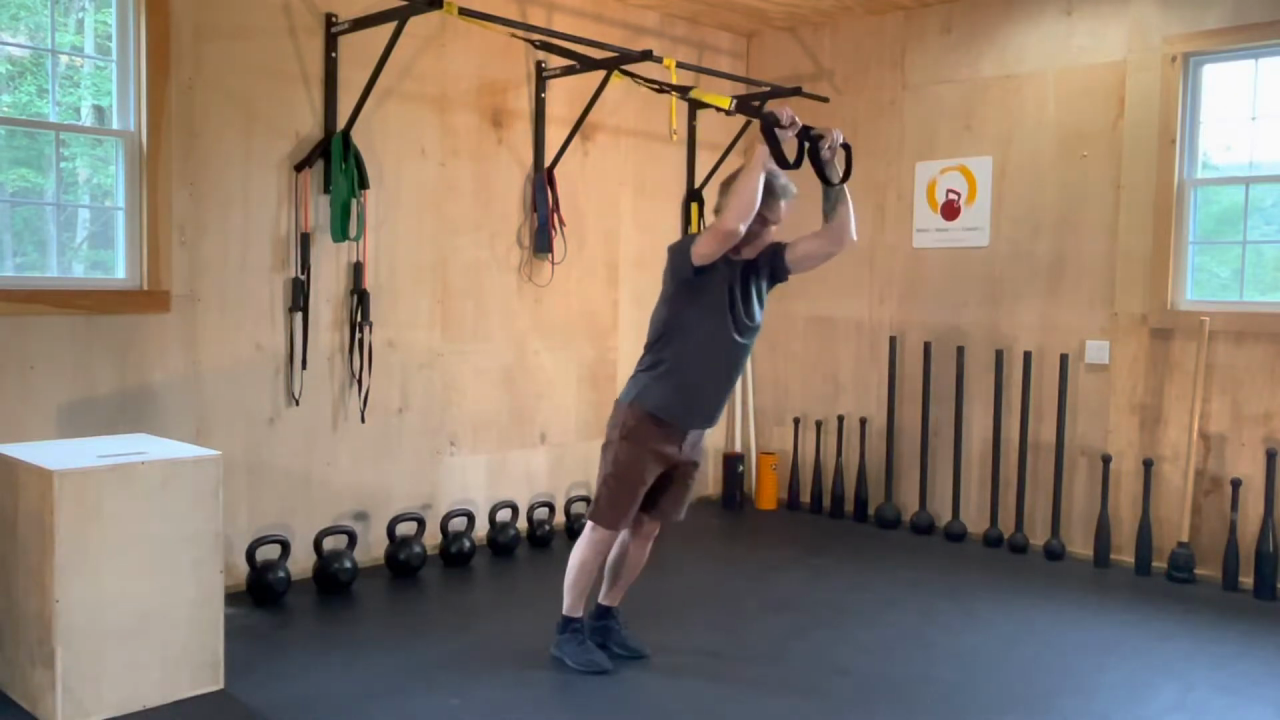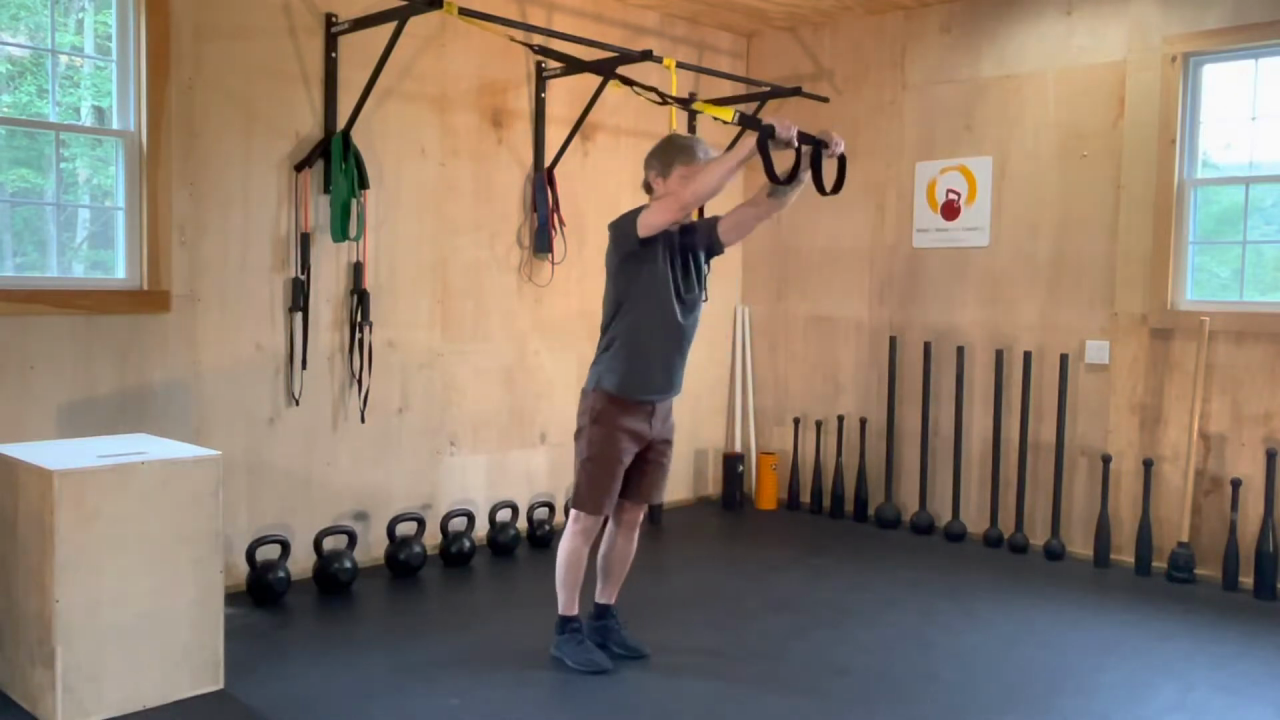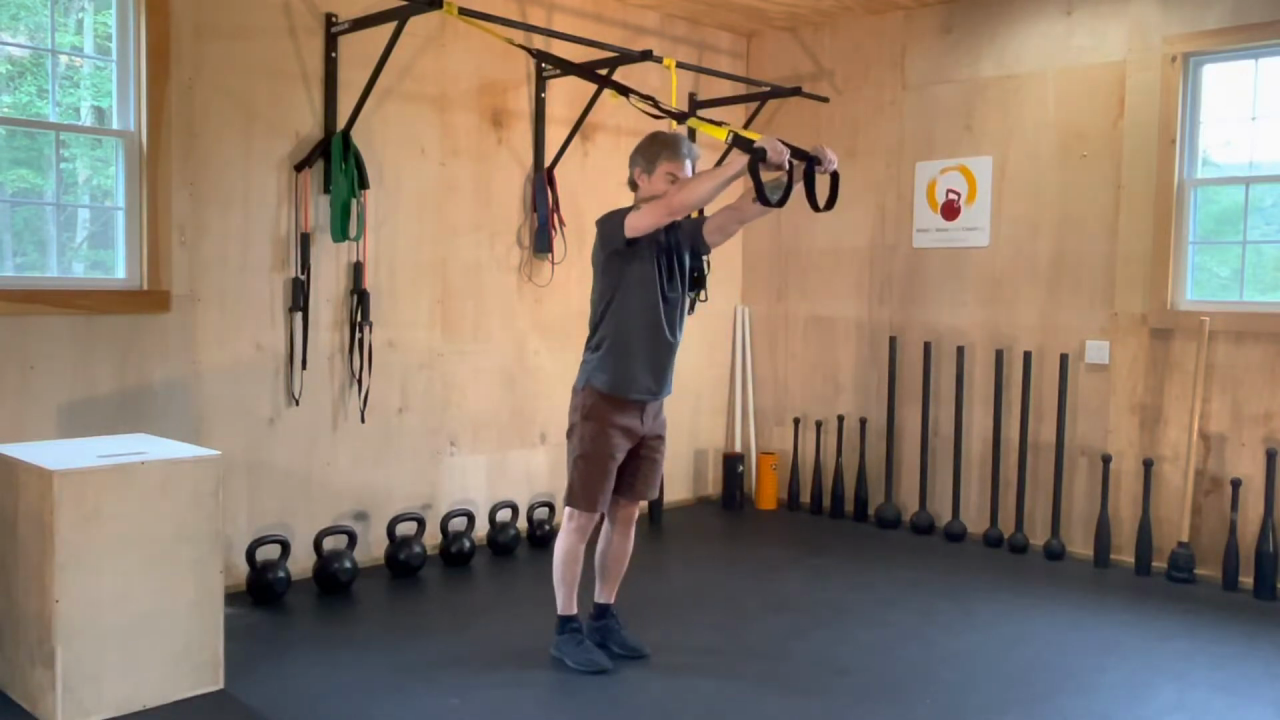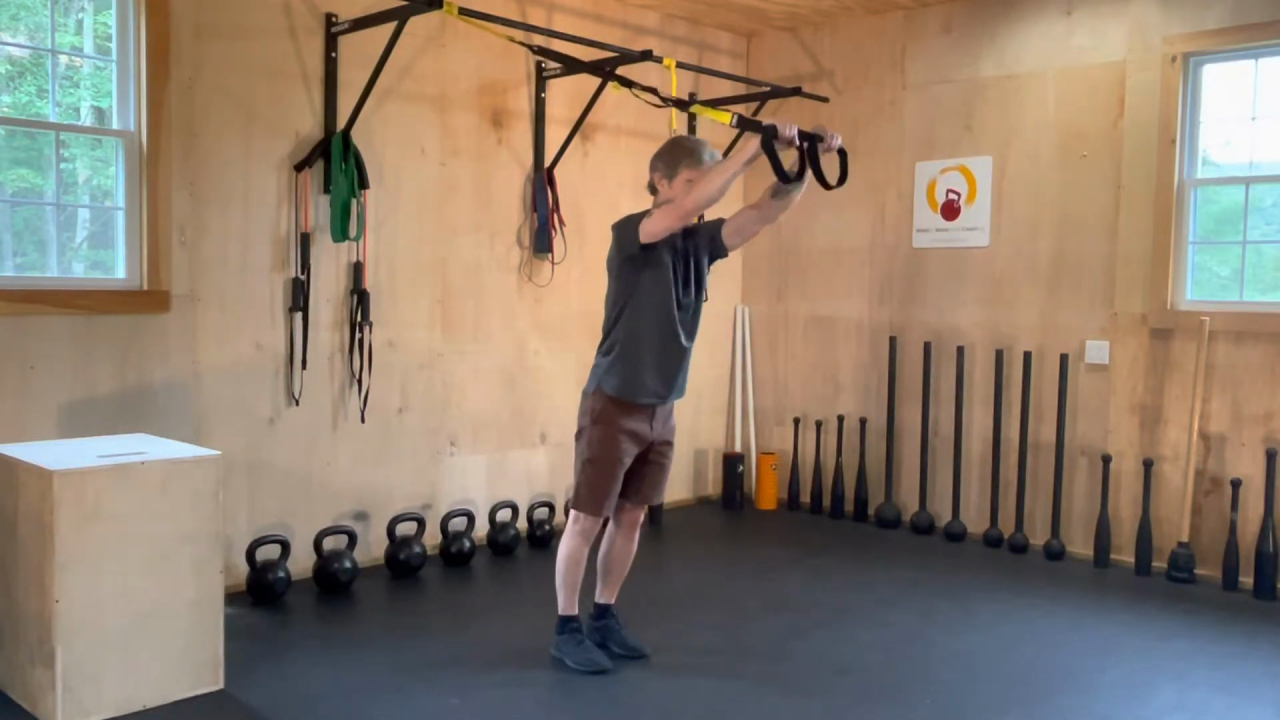
dt=0.5s
person 1, frame 1
left shoulder: (763, 265)
right shoulder: (690, 258)
left elbow: (838, 238)
right elbow: (730, 227)
left wrist: (831, 167)
right wrist: (765, 151)
left hip: (691, 432)
right hip: (644, 422)
left knee: (644, 530)
right knee: (603, 530)
left ankle: (604, 620)
right ankle: (569, 630)
person 1, frame 2
left shoulder: (696, 239)
right shoulder: (628, 232)
left elbow: (762, 207)
right elbow: (684, 201)
left wrist: (807, 161)
right wrist: (753, 143)
left hip: (659, 408)
right hip: (612, 404)
left knee: (629, 517)
right knee: (586, 520)
left ankle: (603, 620)
right ankle: (566, 630)
person 1, frame 3
left shoulder: (682, 237)
right shoulder: (614, 230)
left elbow: (746, 210)
right elbow: (673, 205)
right wrist: (746, 159)
left hip: (650, 405)
right hip: (603, 402)
left knee: (624, 515)
right knee: (581, 518)
left ankle: (603, 619)
right ankle: (567, 630)
person 1, frame 4
left shoulder: (699, 240)
right shoulder: (632, 234)
left elbow: (765, 209)
right elbow: (687, 209)
right wrist: (752, 148)
left hip: (660, 410)
right hip: (613, 406)
left knee: (630, 518)
right knee: (587, 520)
left ankle: (603, 620)
right ankle: (566, 630)
